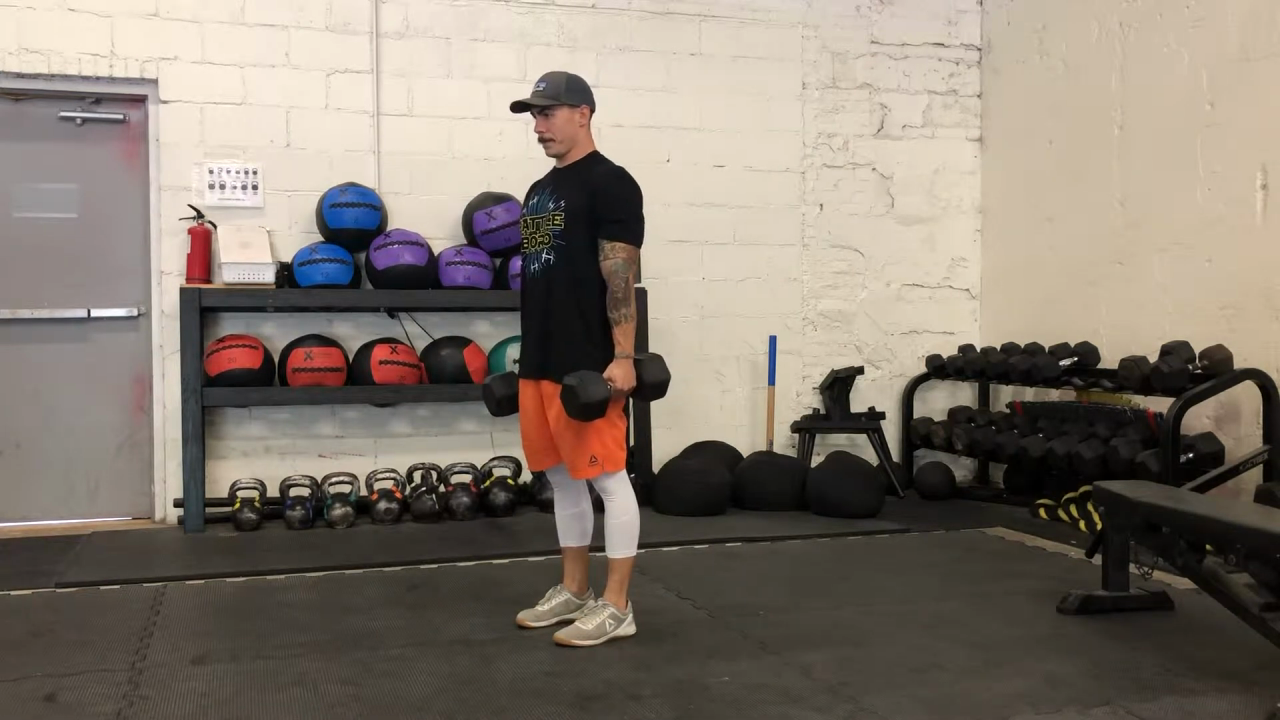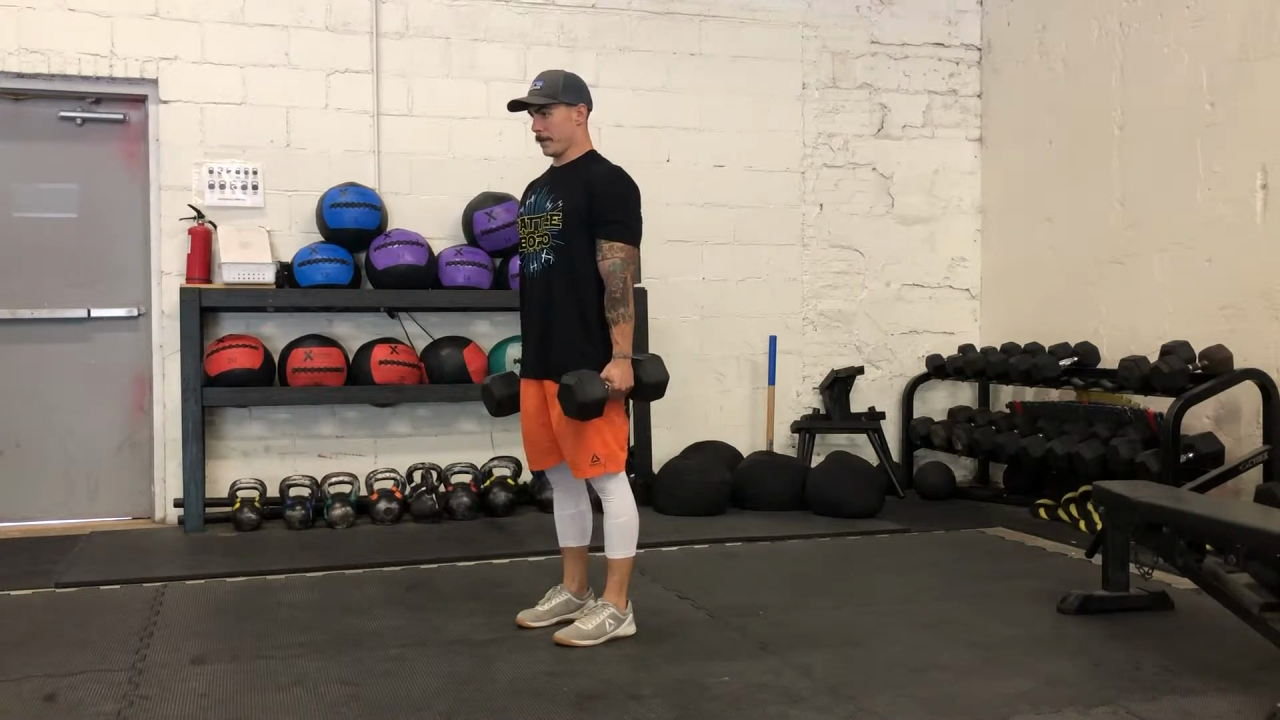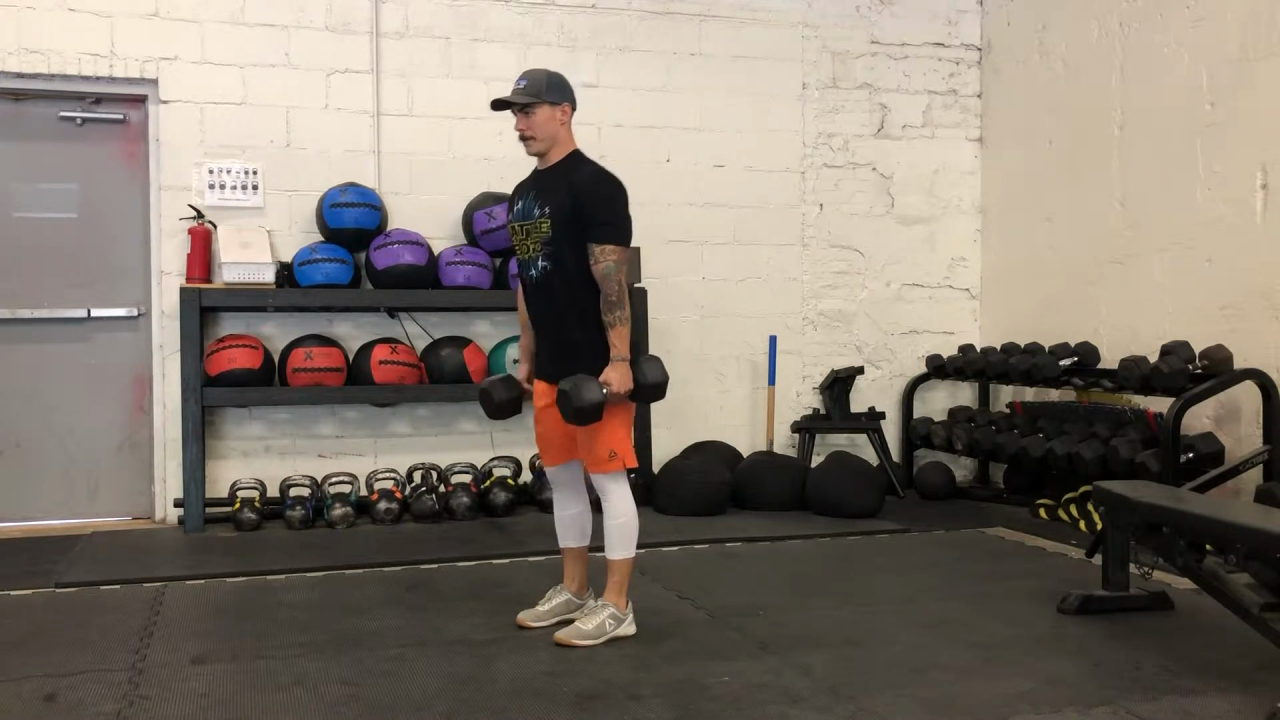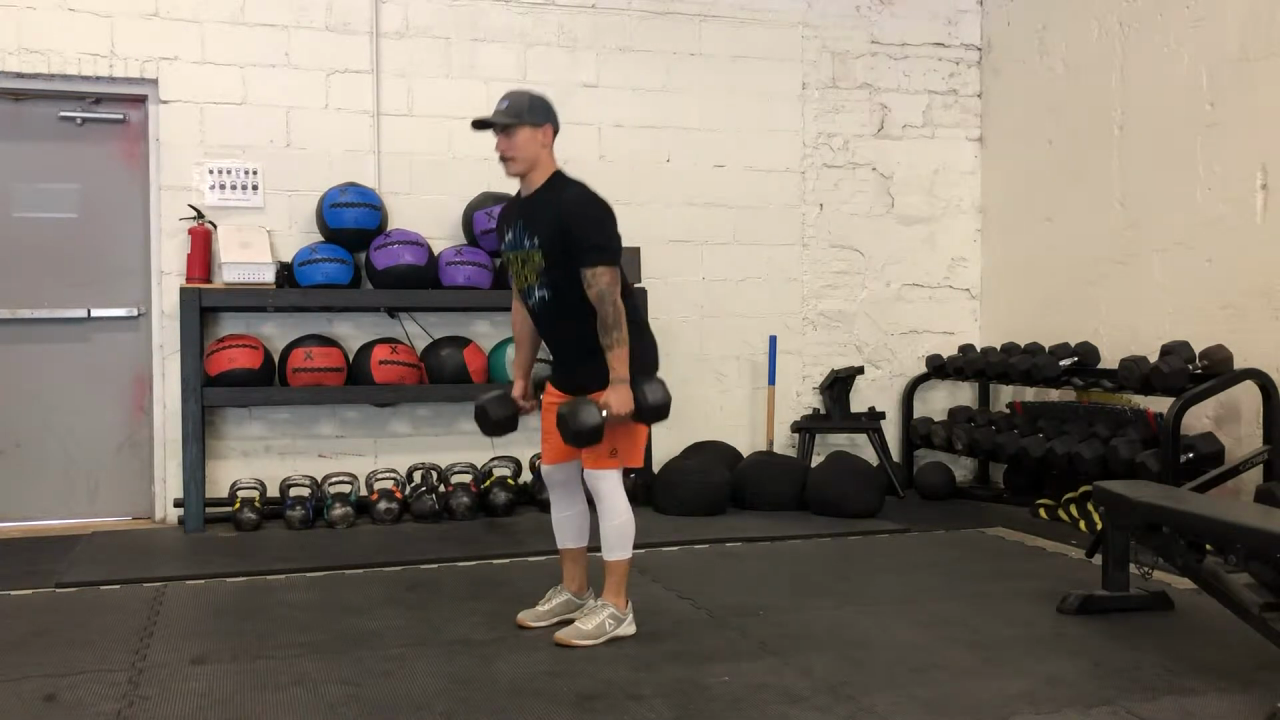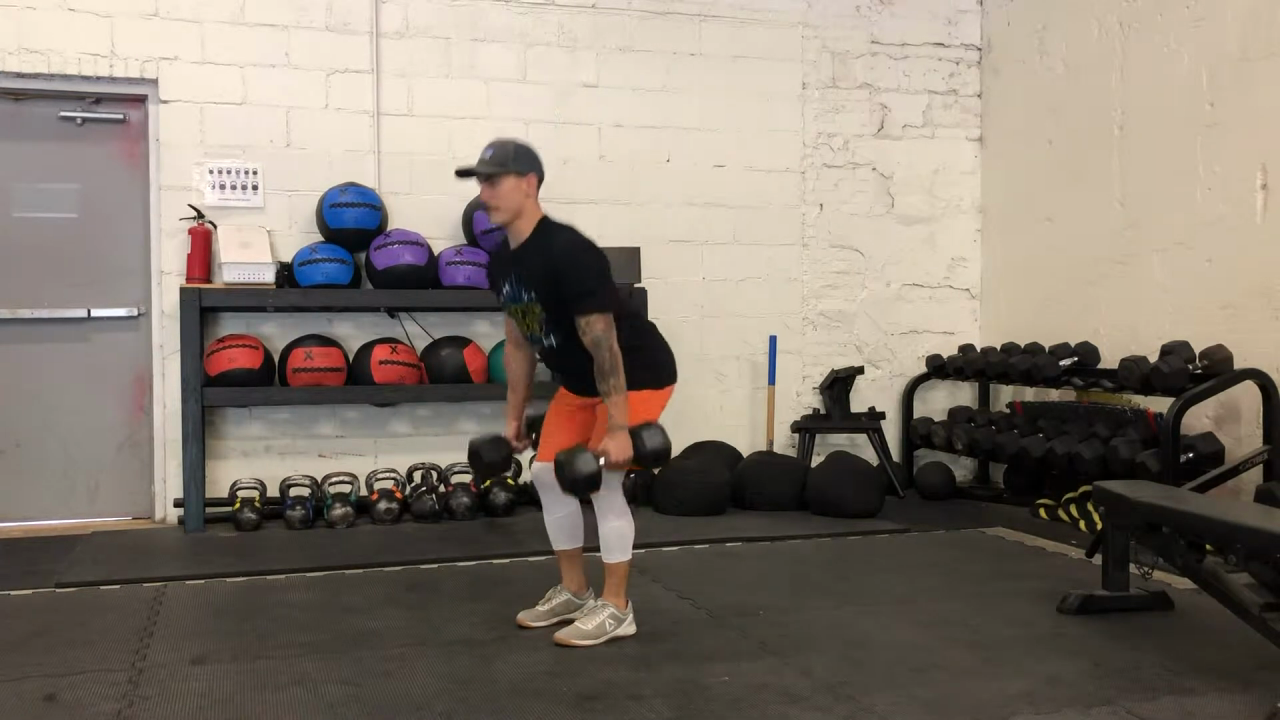
dt=0.2s
person 1, frame 1
left shoulder: (608, 183)
right shoulder: (540, 190)
left elbow: (620, 277)
left wrist: (623, 357)
right wrist: (530, 358)
left hip: (588, 365)
right hip: (540, 363)
left knee: (607, 477)
right knee: (562, 477)
left ankle: (616, 607)
right ankle: (573, 591)
person 1, frame 2
left shoulder: (606, 182)
right shoulder: (537, 189)
left elbow: (619, 277)
left wrist: (621, 357)
right wrist: (530, 359)
left hip: (589, 365)
right hip: (541, 364)
left knee: (606, 477)
right knee: (562, 478)
left ankle: (616, 607)
right ankle: (573, 591)
person 1, frame 3
left shoulder: (592, 184)
right shoulder: (524, 193)
left elbow: (612, 278)
left wrist: (619, 360)
right wrist: (527, 359)
left hip: (595, 368)
right hip: (553, 366)
left knee: (607, 476)
right knee: (563, 477)
left ankle: (616, 607)
right ankle: (573, 591)
person 1, frame 4
left shoulder: (578, 206)
right shoulder: (511, 216)
left elbow: (608, 300)
right elbow: (524, 301)
left wrist: (620, 383)
right wrist: (520, 375)
left hip: (610, 372)
right hip: (568, 371)
left knee: (603, 475)
right knee: (558, 476)
left ankle: (616, 607)
right ankle: (574, 592)
person 1, frame 5
left shoulder: (567, 253)
right shoulder: (502, 262)
left elbow: (604, 345)
right elbow: (519, 344)
left wrist: (618, 428)
right wrist: (514, 416)
left hip: (640, 373)
right hip: (579, 380)
left knee: (602, 479)
right knee: (547, 473)
left ankle: (616, 608)
right ankle: (573, 591)
